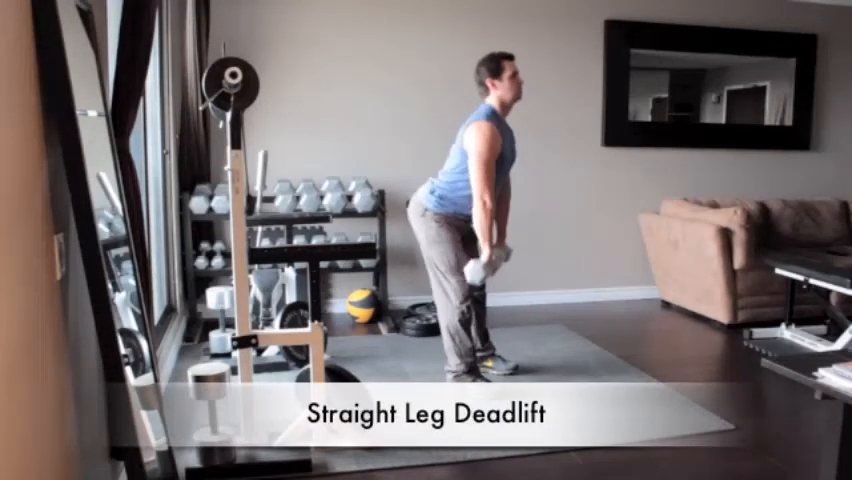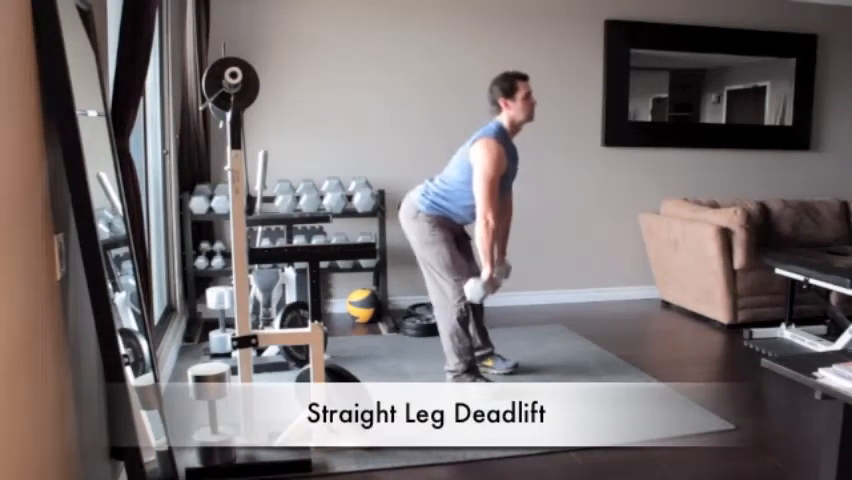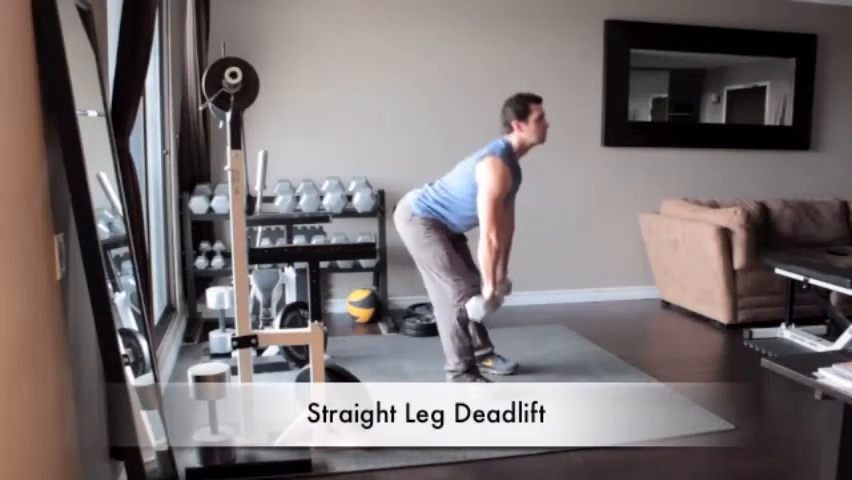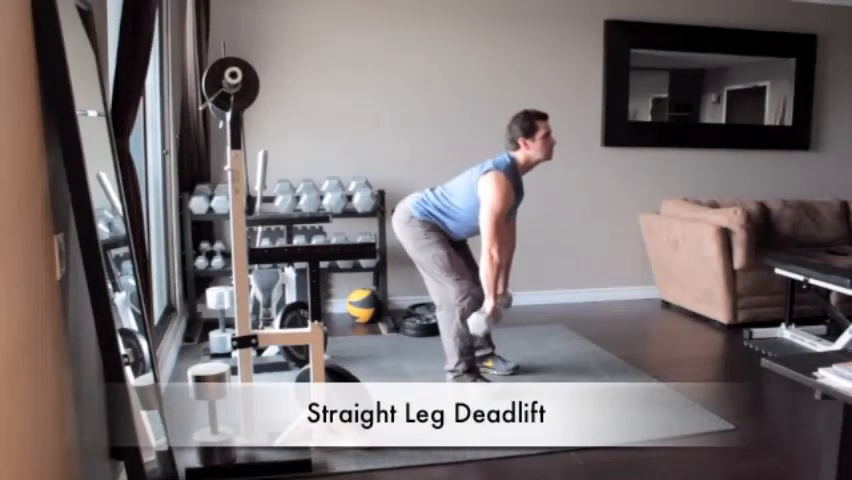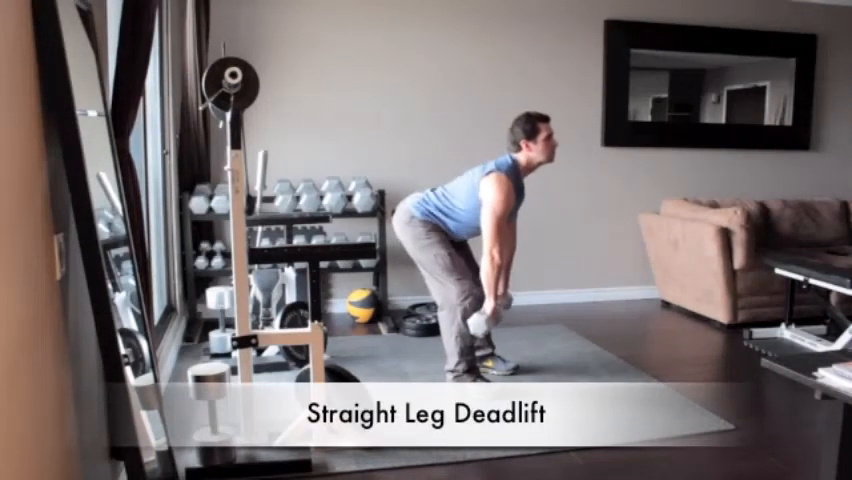
dt=0.2s
person 1, frame 1
left shoulder: (501, 126)
right shoulder: (484, 128)
left elbow: (503, 187)
right elbow: (482, 198)
left wrist: (501, 238)
right wrist: (486, 248)
left hip: (456, 215)
right hip: (433, 213)
left knee: (474, 285)
right knee: (456, 291)
left ankle: (482, 354)
right ankle: (461, 372)
person 1, frame 2
left shoulder: (506, 143)
right shoulder: (491, 146)
left elbow: (504, 204)
right elbow: (486, 216)
left wrist: (501, 256)
right wrist: (488, 266)
left hip: (447, 218)
right hip: (424, 216)
right knee: (455, 291)
left ankle: (483, 354)
right ankle: (460, 372)
person 1, frame 3
left shoulder: (510, 160)
right shoulder: (496, 165)
left elbow: (506, 222)
right elbow: (489, 236)
left wrist: (502, 273)
right wrist: (490, 284)
left hip: (442, 221)
right hip: (418, 218)
left knee: (472, 287)
right knee: (455, 292)
left ankle: (481, 354)
right ankle: (460, 373)
person 1, frame 4
left shoulder: (513, 175)
right shoulder: (499, 181)
left elbow: (508, 235)
right elbow: (491, 250)
left wrist: (502, 286)
right wrist: (491, 299)
left hip: (439, 225)
right hip: (416, 222)
left knee: (473, 286)
right knee: (458, 293)
left ankle: (482, 355)
right ankle: (461, 374)
person 1, frame 5
left shoulder: (514, 177)
right shoulder: (500, 182)
left elbow: (508, 235)
right elbow: (492, 251)
left wrist: (502, 287)
right wrist: (491, 299)
left hip: (440, 225)
right hip: (416, 222)
left knee: (475, 286)
right knee: (460, 293)
left ankle: (483, 355)
right ankle: (461, 373)
